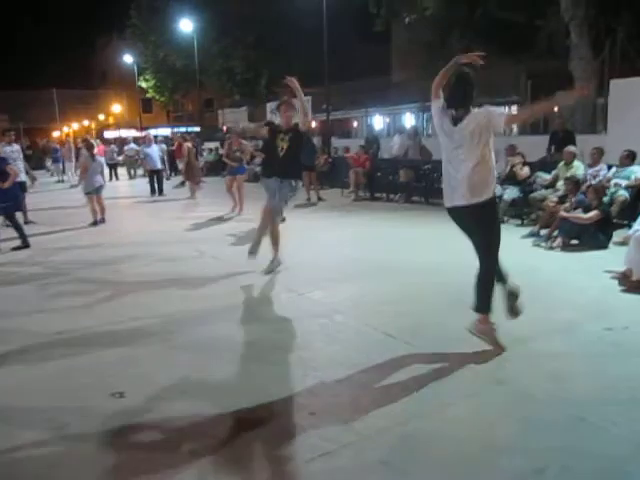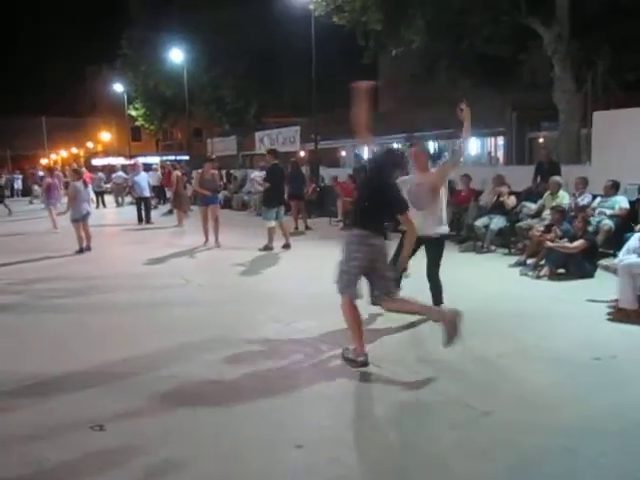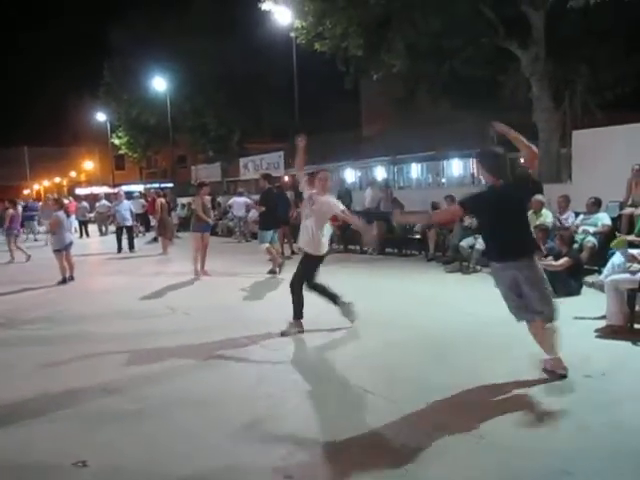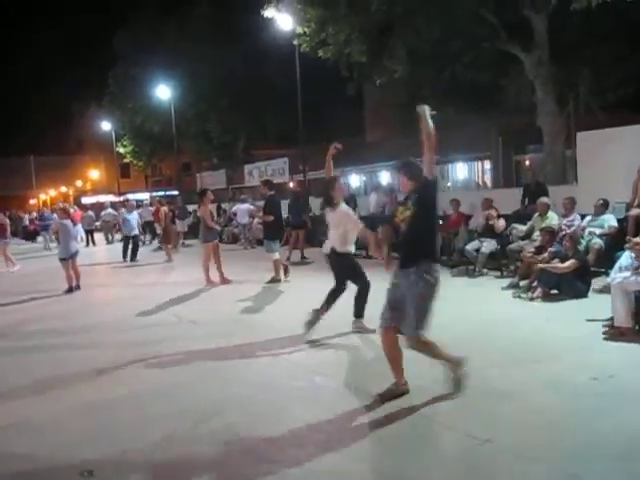
dt=1s
person 1, frame 1
left shoulder: (297, 130)
right shoulder: (276, 130)
left elbow: (306, 115)
right elbow: (261, 131)
left wrist: (297, 89)
left hip: (288, 182)
right hip: (275, 180)
left knee: (268, 212)
right knee: (272, 219)
left ankle: (257, 240)
right ankle: (276, 257)
person 1, frame 2
left shoulder: (377, 167)
right shoulder: (395, 192)
left elbow: (362, 129)
right elbow: (411, 227)
left wrist: (361, 93)
right wrist: (405, 254)
left hip: (358, 238)
right hip: (376, 242)
left knee: (347, 296)
right knee: (386, 299)
left ankle: (359, 352)
right ankle: (442, 313)
person 1, frame 3
left shoulder: (478, 200)
right shoulder: (521, 188)
left elbow: (443, 216)
right elbow: (533, 155)
left wrist: (409, 218)
right wrist: (508, 132)
left hip: (500, 267)
right hip: (525, 261)
left knee: (527, 317)
right knee: (543, 314)
left ankle: (553, 358)
right ankle: (554, 359)
person 1, frame 4
left shoulder: (425, 192)
right shoulder: (408, 207)
left elbow: (429, 147)
right elbow: (402, 241)
left wrist: (425, 116)
left hip: (422, 273)
right hip: (405, 273)
left knee: (414, 338)
right knee: (387, 331)
left ankle: (453, 362)
right ankle: (400, 383)
person 2, frame 1
left shoulder: (441, 119)
right shoulder: (483, 119)
left elbow: (436, 89)
right elbow: (524, 115)
left wrist: (457, 62)
right wrist: (566, 98)
left hip: (453, 202)
right hip: (480, 199)
left knee: (484, 250)
right knee: (489, 255)
left ankle: (507, 287)
right ankle: (482, 318)
person 2, frame 2
left shoulder: (441, 172)
right shoulder: (406, 182)
left elbow: (461, 150)
left wrist: (467, 120)
left hip: (436, 231)
right hip: (414, 231)
left knee: (432, 274)
right knee: (395, 268)
left ankle: (438, 306)
person 2, frame 3
left shoulder: (330, 202)
right shoulder: (309, 192)
left elbow: (348, 216)
right elbow: (299, 170)
left wrist: (366, 231)
right wrist: (301, 148)
left hip: (315, 249)
right hip: (308, 246)
left knee: (295, 283)
right knee: (311, 283)
left ankle: (296, 323)
right ankle: (342, 304)
person 2, frame 4
left shoulder: (329, 206)
right shoulder: (345, 212)
left elbow: (329, 176)
right elbow: (364, 232)
left wrist: (329, 156)
right wrist: (375, 249)
left hip: (331, 252)
right hip: (343, 254)
left knee: (339, 287)
right knee: (364, 284)
left ankle: (320, 311)
right ankle: (358, 322)
